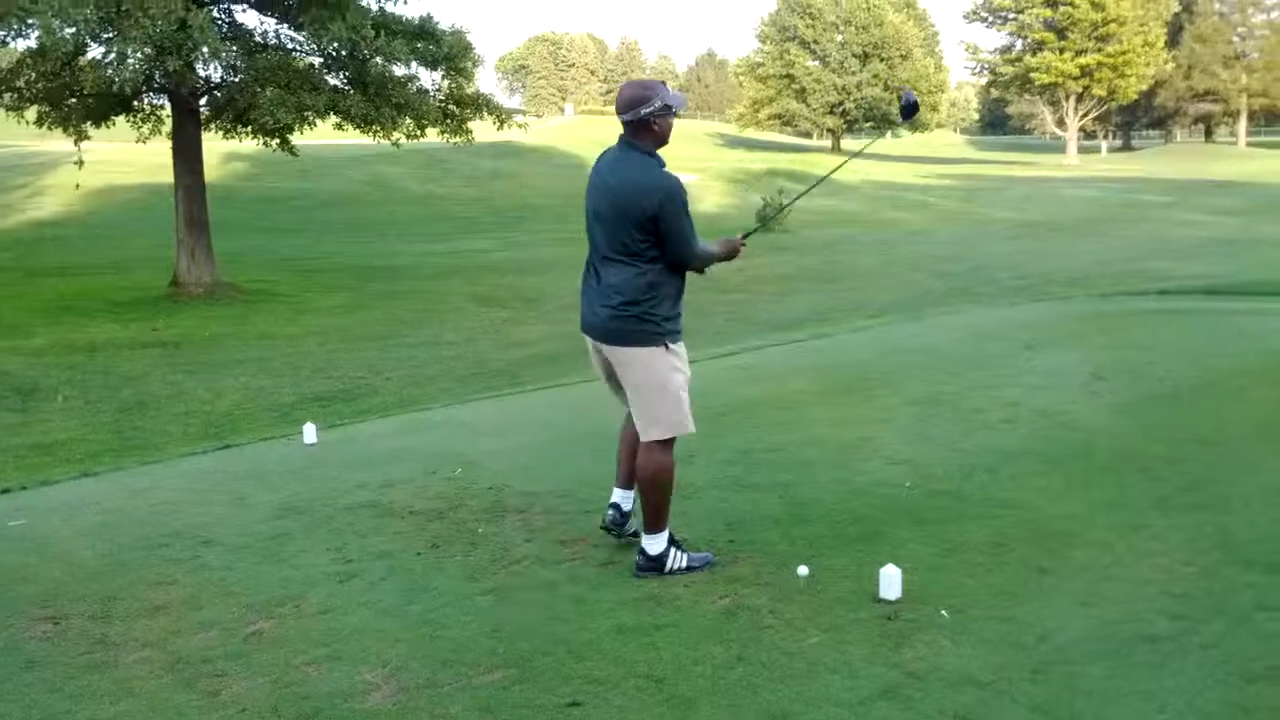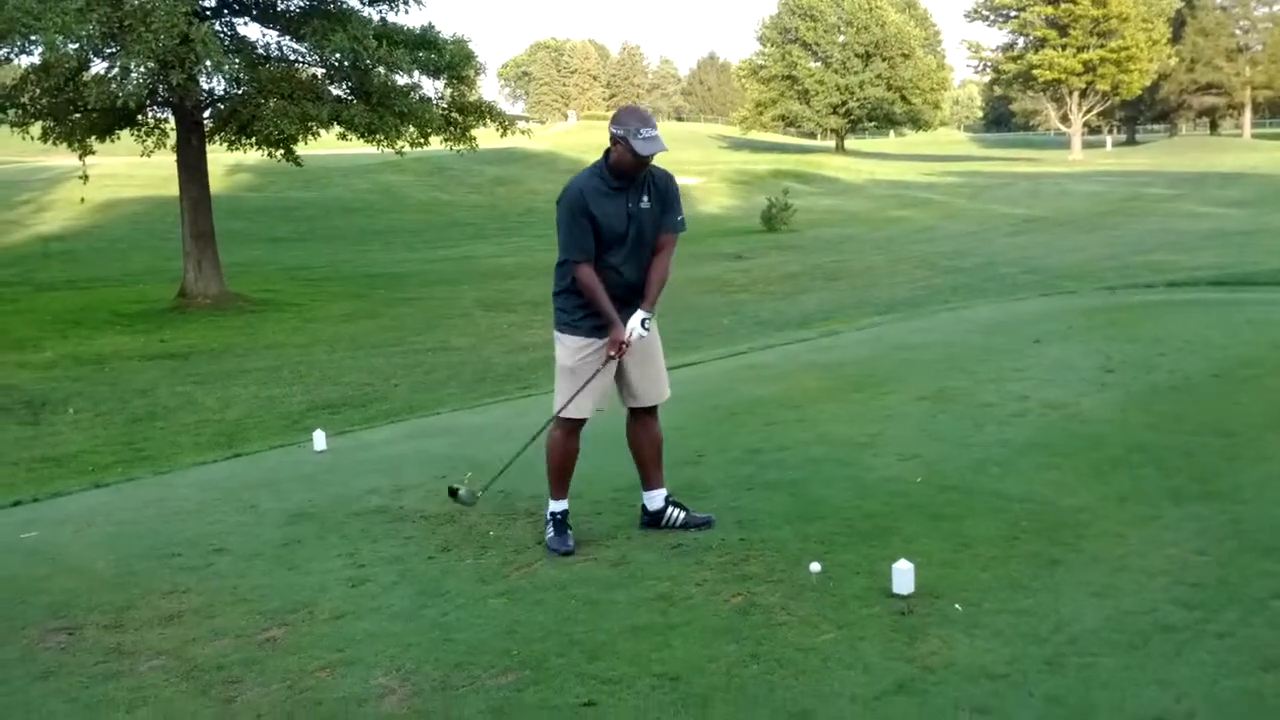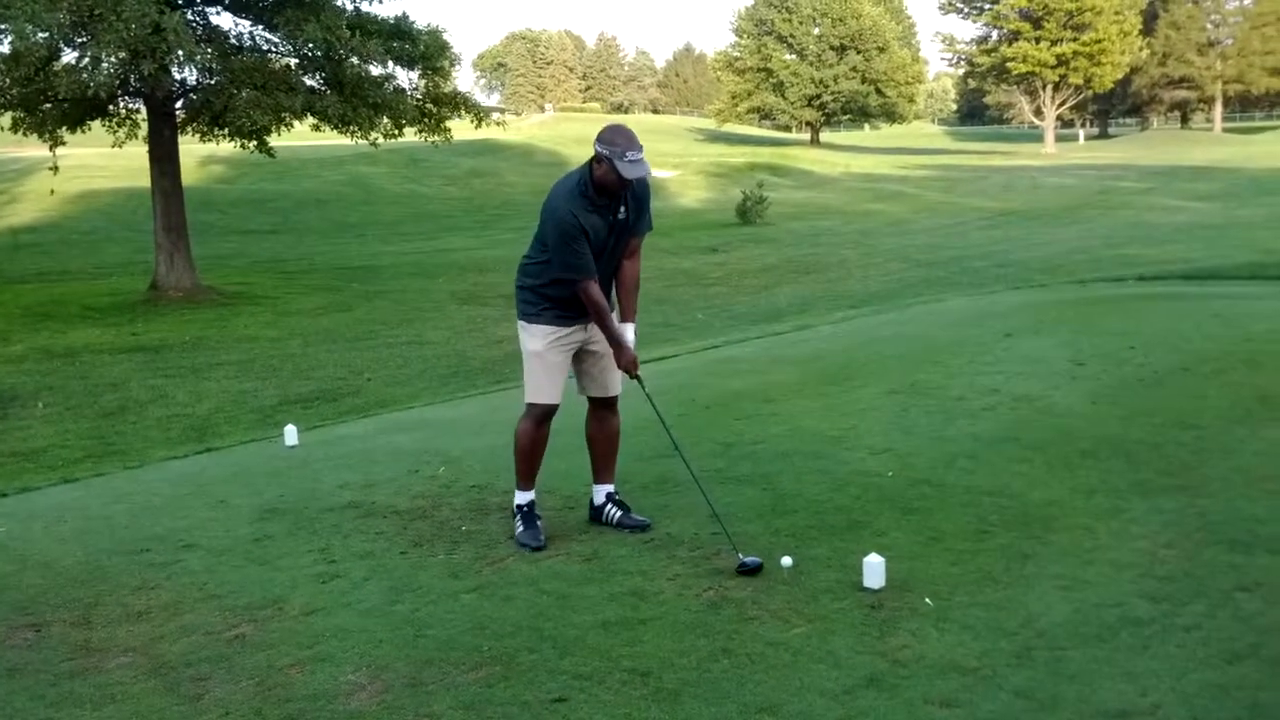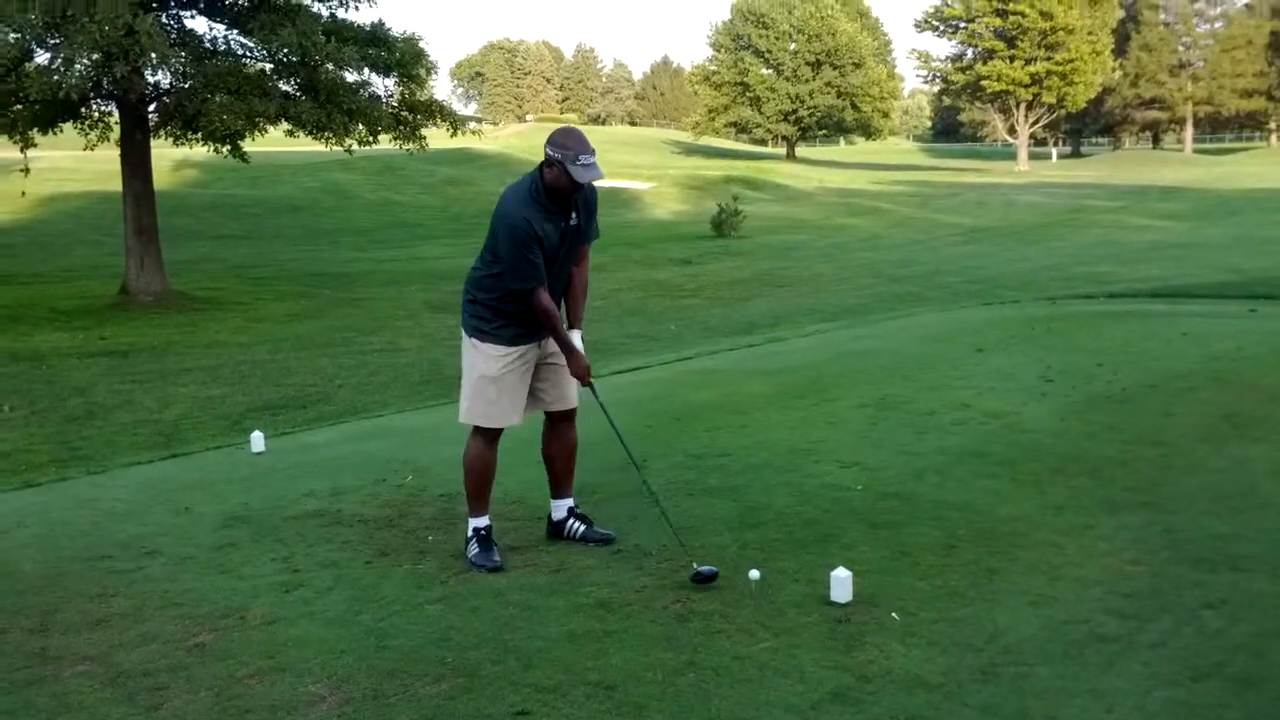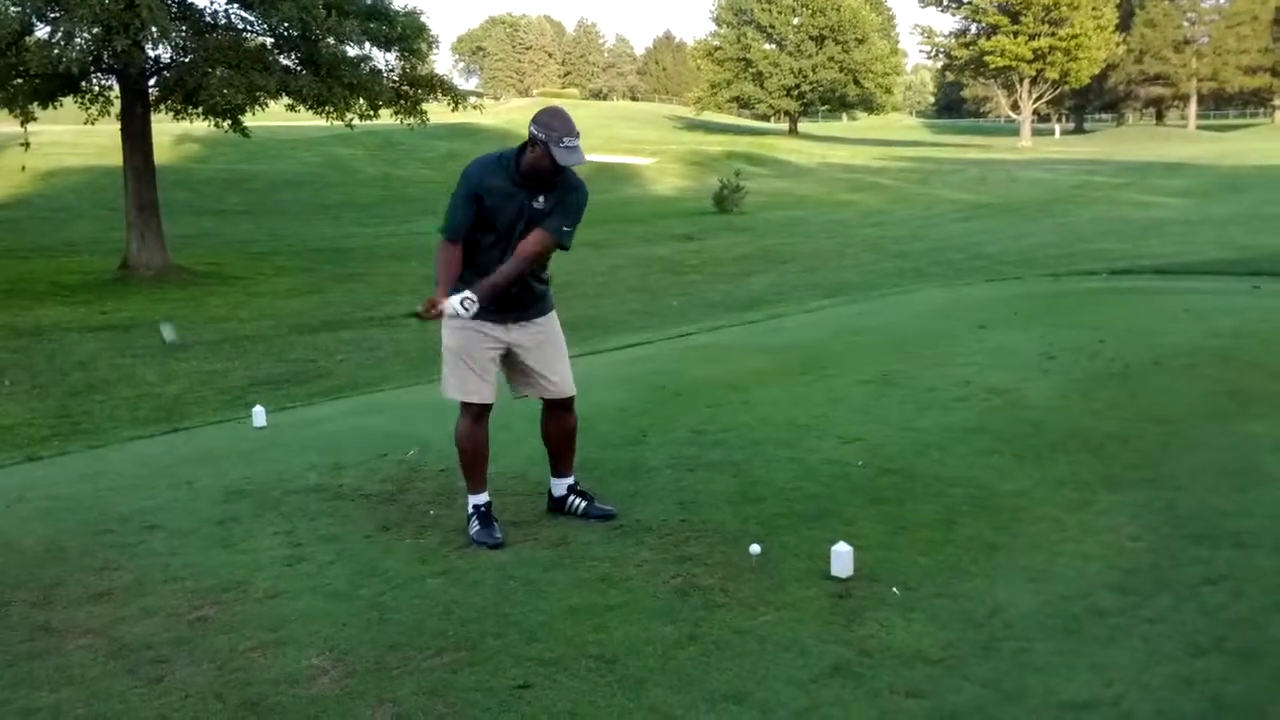
dt=1s
person 1, frame 1
left shoulder: (606, 163)
right shoulder: (661, 185)
right elbow: (688, 257)
left wrist: (701, 252)
right wrist: (721, 251)
left hip: (602, 318)
right hip: (643, 327)
left knee: (640, 420)
right knee: (659, 434)
left ankle: (622, 505)
right ankle: (655, 549)
person 1, frame 2
left shoulder: (662, 184)
right shoulder: (579, 193)
left elbow: (663, 252)
right elbow: (580, 268)
left wrist: (643, 313)
right wrist: (613, 325)
left hip: (636, 314)
right hip: (583, 321)
left knee: (646, 408)
right knee: (572, 416)
left ankle: (656, 504)
right ankle: (557, 513)
person 1, frame 3
left shoulder: (637, 190)
right shoulder: (565, 206)
left elbow: (629, 257)
right elbow: (585, 285)
left wrist: (628, 325)
right wrist: (618, 346)
left hip: (598, 309)
right hip: (547, 309)
left knee: (606, 401)
right knee: (542, 407)
left ankle: (603, 498)
right ankle: (524, 503)
person 1, frame 4
left shoulder: (584, 196)
right shoulder: (517, 213)
left elbow: (578, 265)
right elbow: (535, 294)
left wrist: (576, 332)
right wrist: (570, 351)
left hip: (546, 323)
right hip: (497, 326)
left knee: (563, 415)
right knee: (488, 427)
left ankle: (563, 514)
right ankle: (478, 529)
person 1, frame 5
left shoulder: (571, 191)
right shoulder: (482, 174)
left elbow: (528, 254)
right elbow: (453, 243)
left wrist: (475, 295)
right wrist: (445, 296)
left hip: (532, 309)
right hip: (470, 313)
left knee: (561, 399)
right knee: (475, 407)
left ankle: (563, 490)
right ankle: (478, 506)
